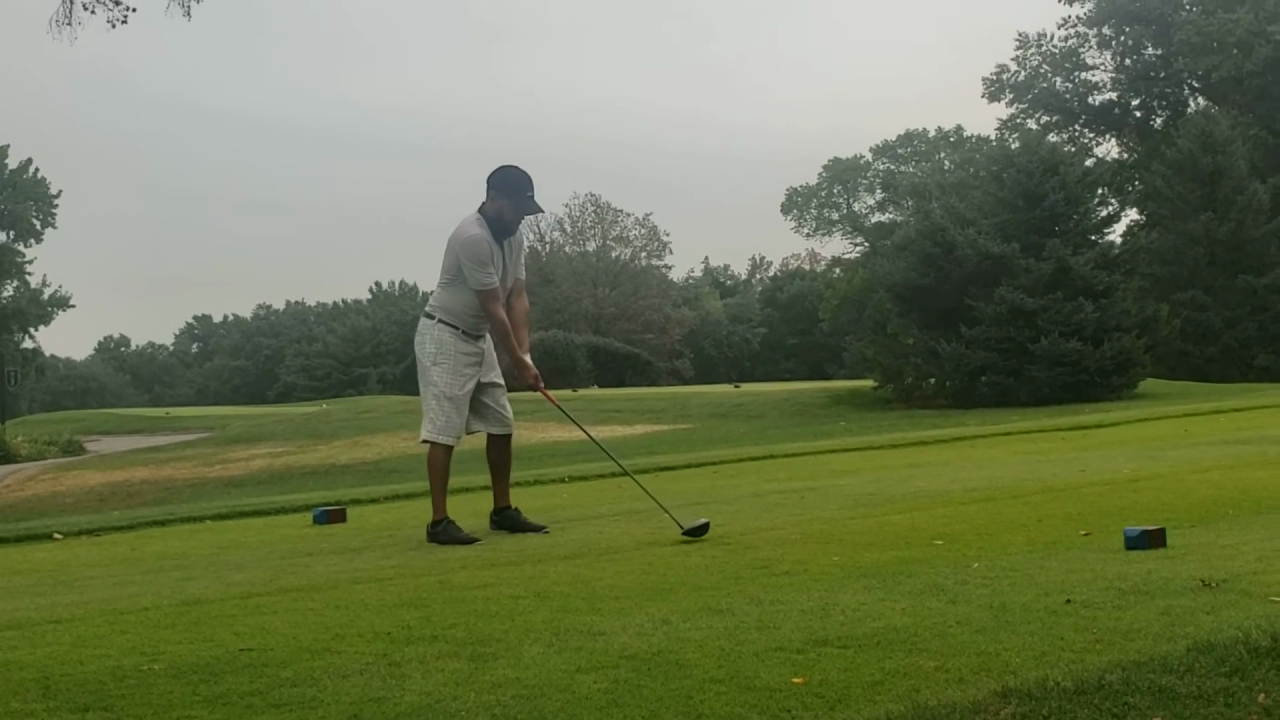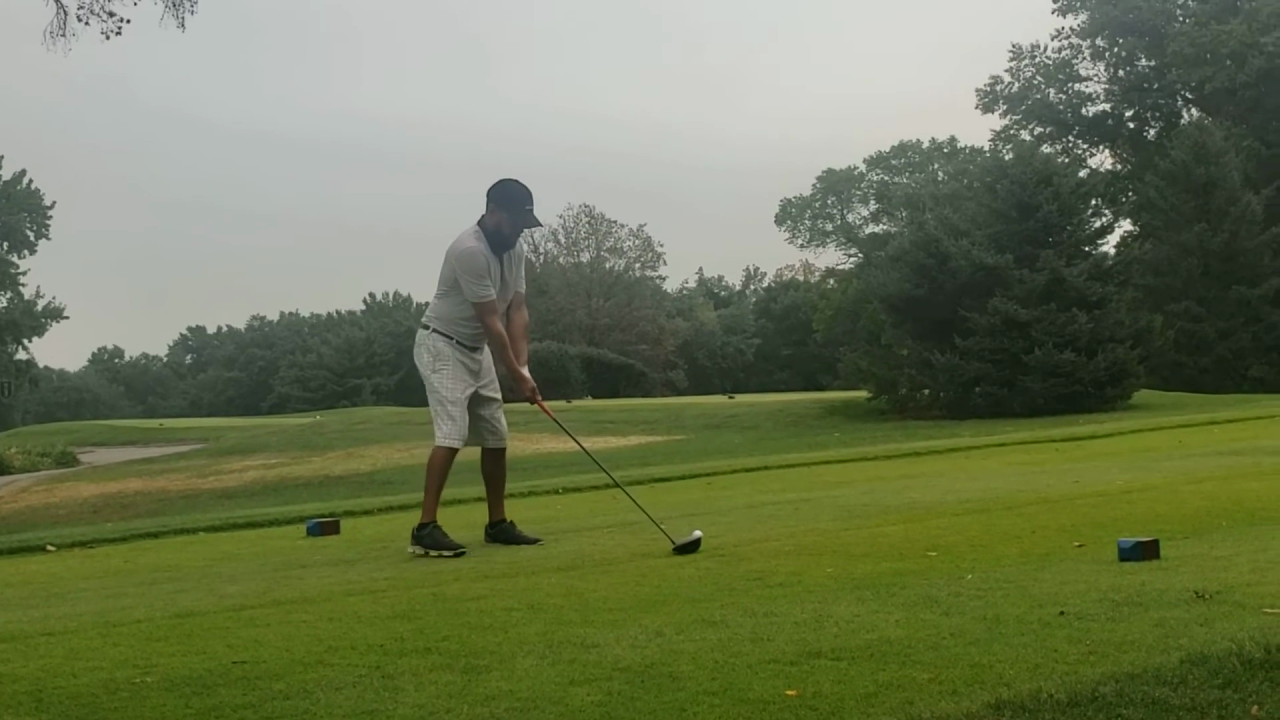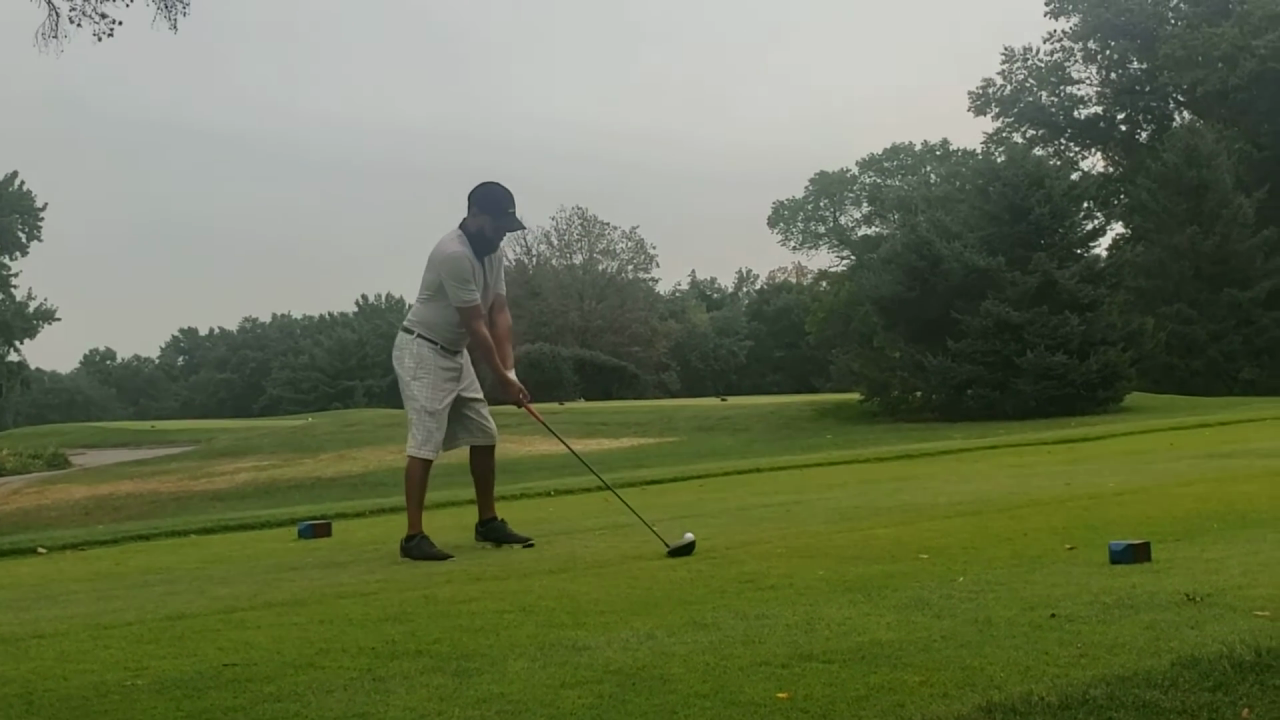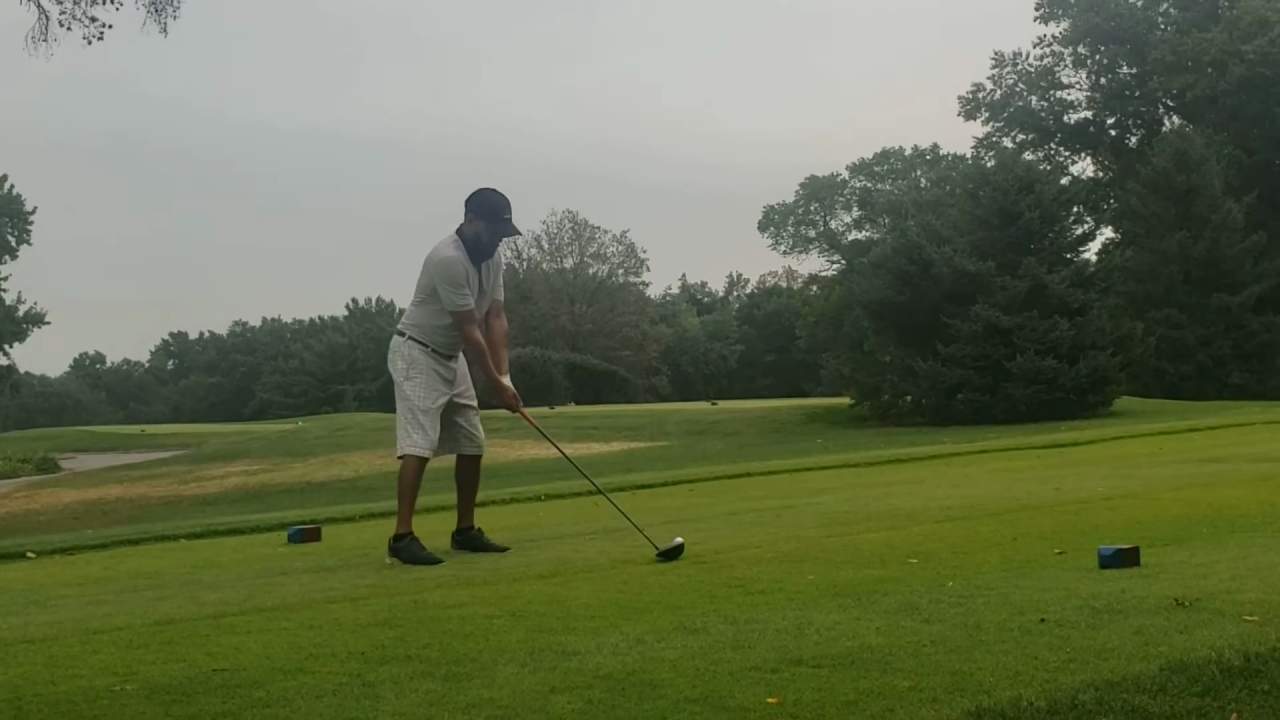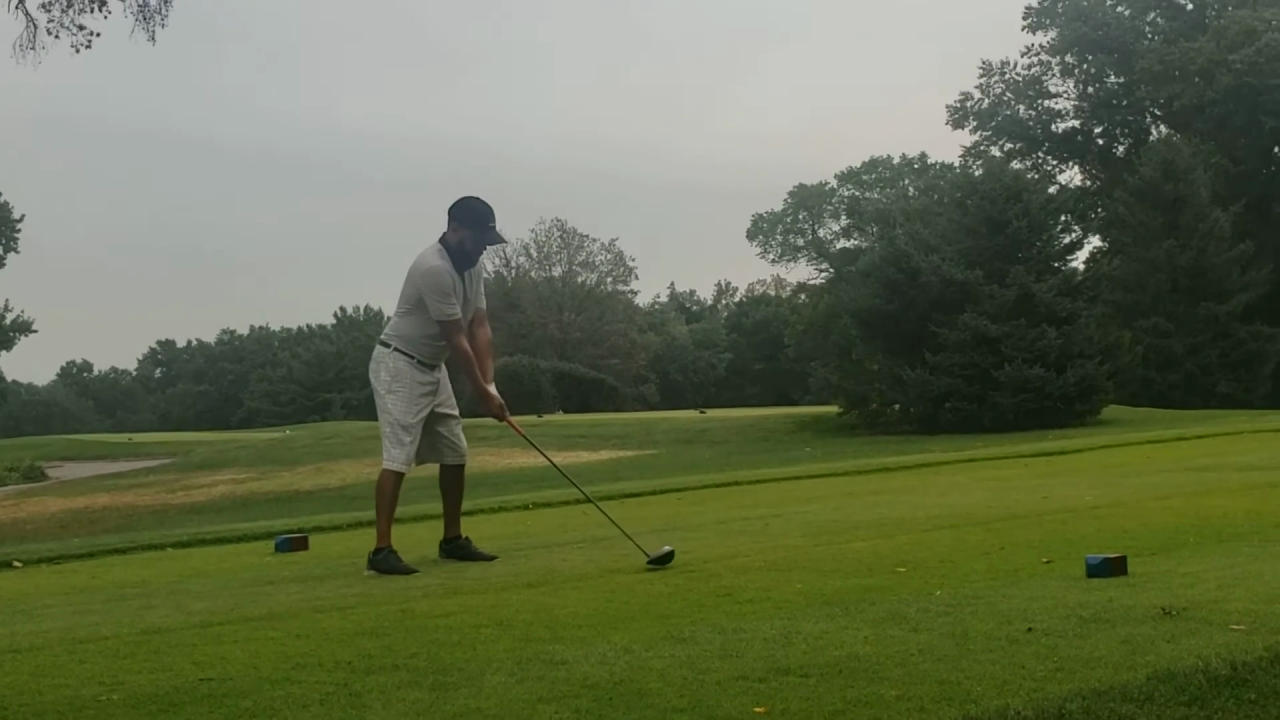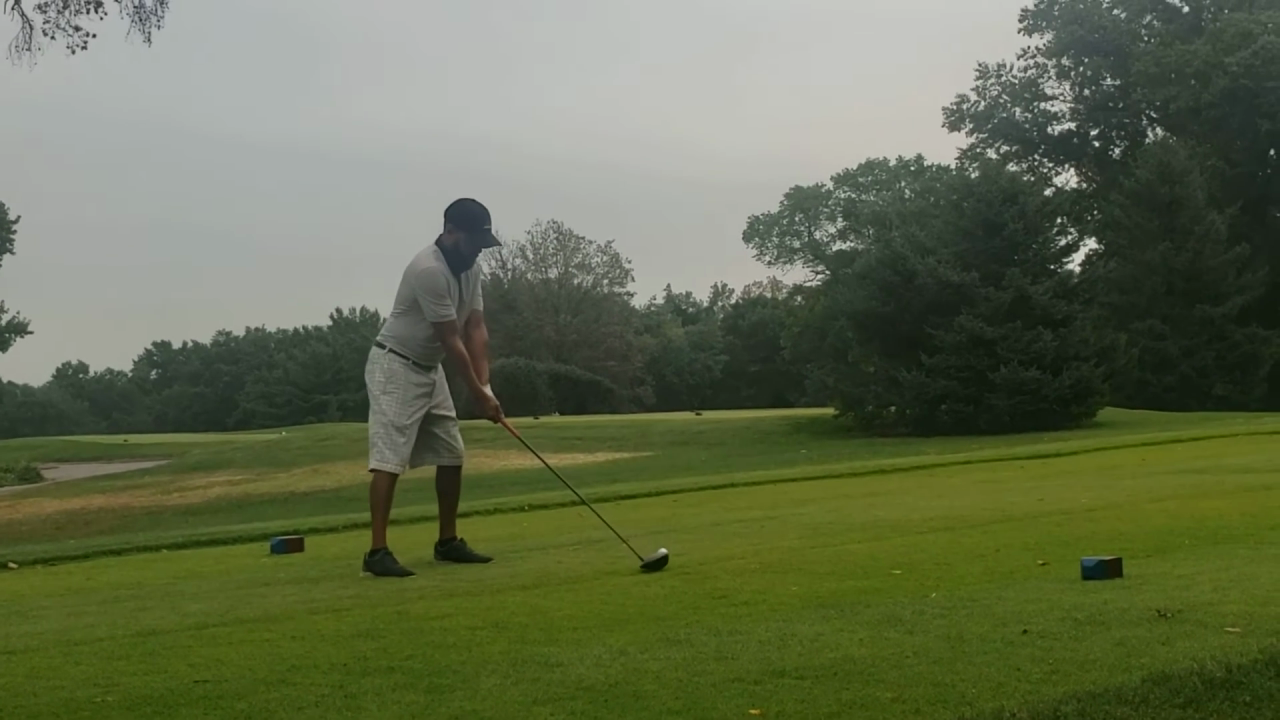
dt=0.3s
person 1, frame 1
left shoulder: (514, 237)
right shoulder: (472, 237)
left elbow: (517, 298)
right elbow: (493, 309)
left wrist: (525, 354)
right wrist: (519, 363)
left hip: (478, 339)
right hip: (445, 337)
left knee: (501, 425)
right knee: (445, 430)
left ankle: (503, 510)
right ankle: (439, 521)
person 1, frame 2
left shoulder: (515, 250)
right shoulder: (470, 250)
left elbow: (517, 311)
right elbow: (491, 320)
left wrist: (524, 367)
right wrist: (517, 376)
left hip: (476, 350)
right hip: (442, 346)
left knee: (495, 437)
right knee: (452, 435)
left ankle: (497, 523)
right ankle: (426, 526)
person 1, frame 3
left shoulder: (493, 252)
right shoulder: (453, 254)
left elbow: (499, 314)
right elbow: (475, 326)
left wrist: (510, 371)
right wrist: (502, 379)
left hip: (455, 353)
right hip: (422, 351)
left knee: (483, 434)
right knee: (424, 443)
left ankle: (489, 522)
right ankle: (413, 537)
person 1, frame 4
left shoulder: (492, 258)
right shoulder: (448, 259)
left elbow: (496, 320)
right elbow: (469, 330)
left wrist: (505, 376)
right wrist: (496, 384)
left hip: (450, 357)
right hip: (416, 355)
left knee: (471, 444)
right knee: (420, 445)
left ankle: (465, 530)
right ankle: (403, 537)
person 1, frame 5
left shoulder: (472, 267)
right shoulder: (434, 268)
left elbow: (479, 328)
right elbow: (457, 339)
left wrist: (490, 384)
right wrist: (483, 394)
left hip: (431, 367)
right hip: (399, 365)
left knee: (454, 453)
right knee: (398, 457)
left ankle: (453, 539)
right ankle: (381, 550)
person 1, frame 6
left shoulder: (470, 268)
right shoulder: (429, 270)
left elbow: (476, 329)
right elbow: (451, 340)
left wrist: (486, 385)
right wrist: (479, 395)
left hip: (428, 369)
right hip: (395, 367)
left knee: (451, 454)
right knee: (391, 458)
left ankle: (448, 541)
right ankle: (377, 552)
